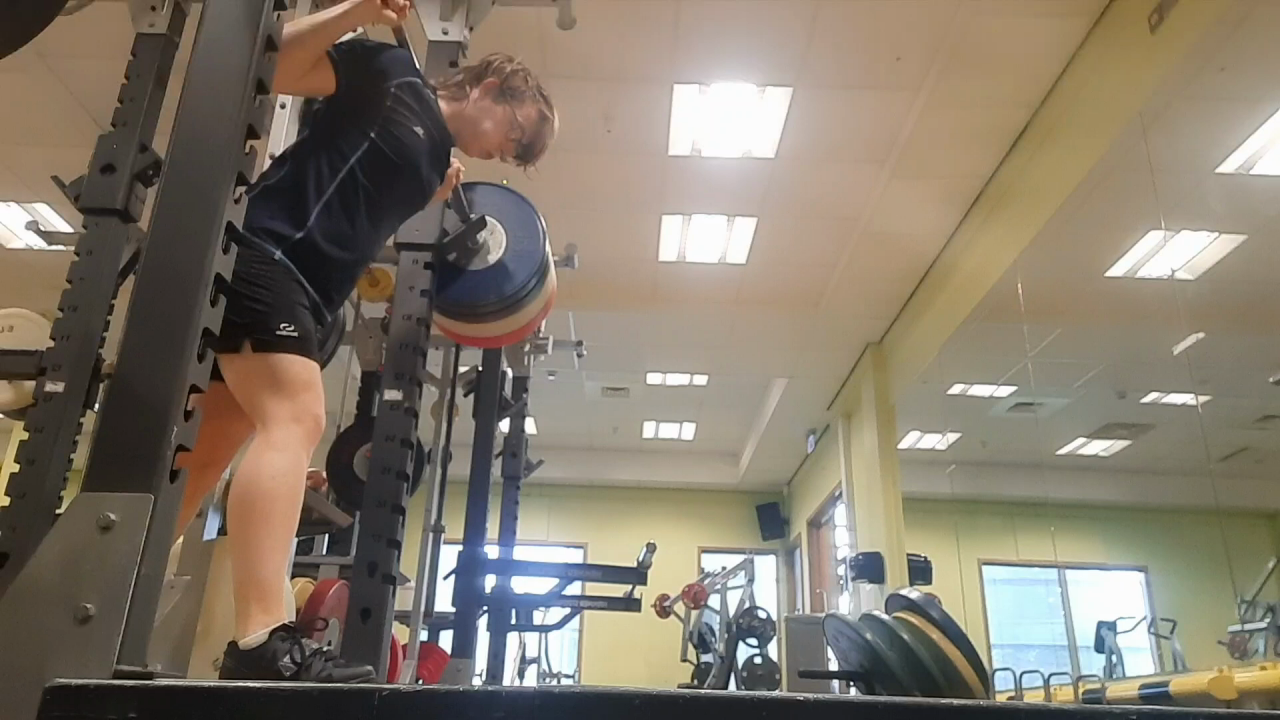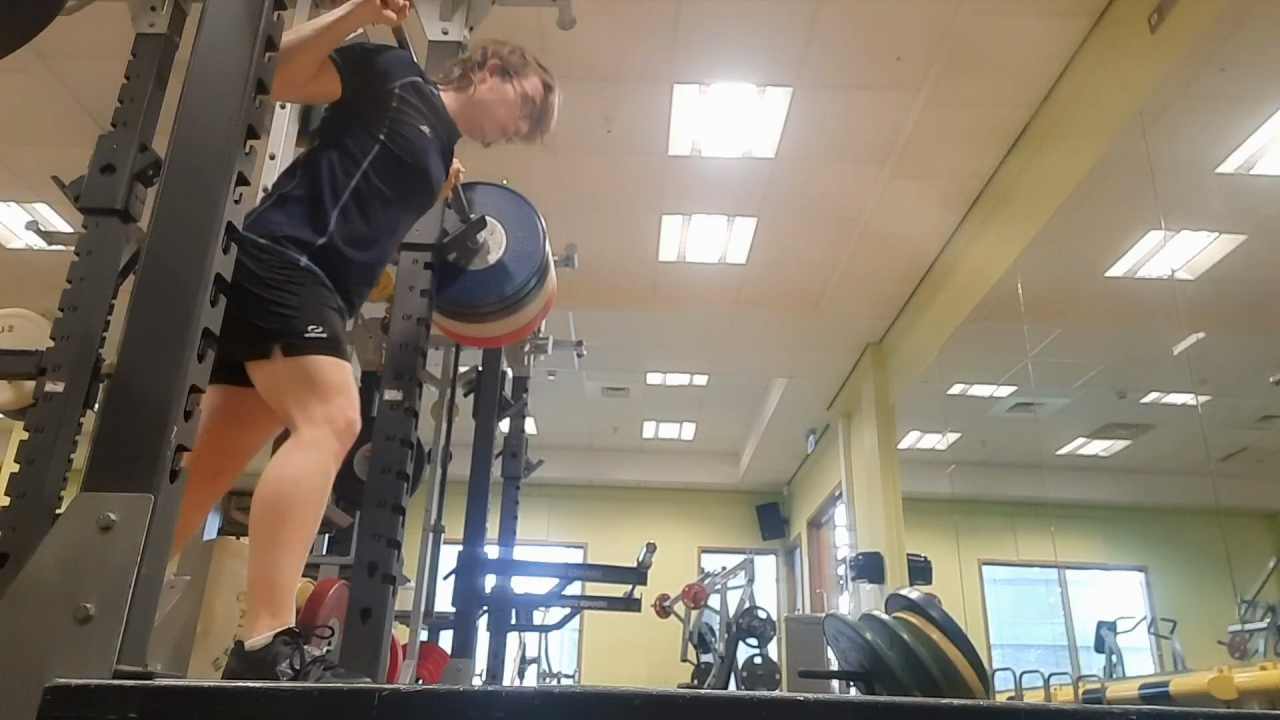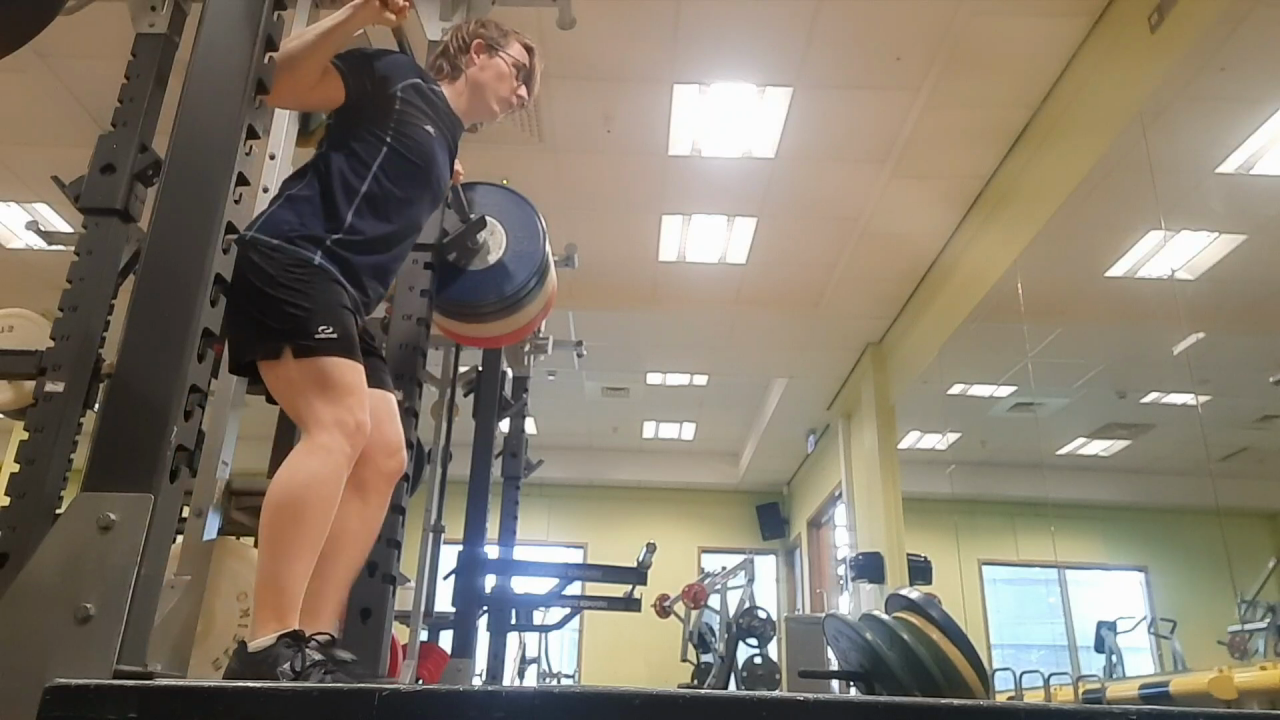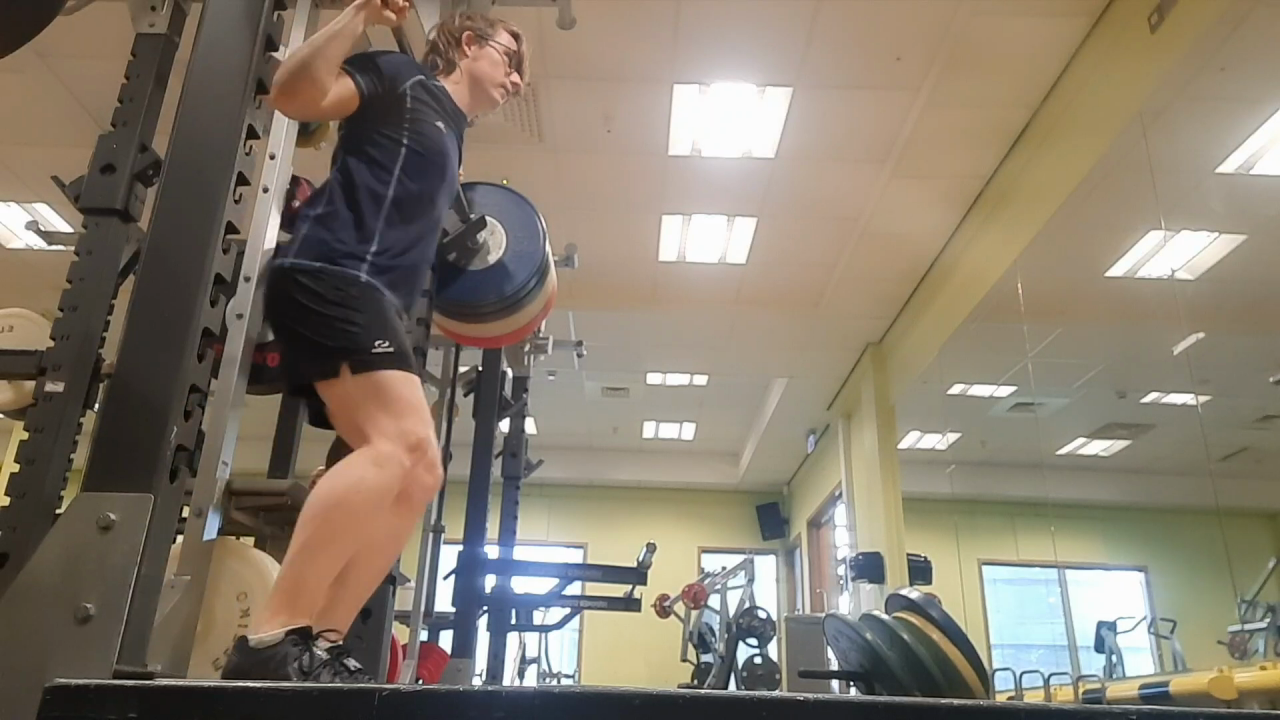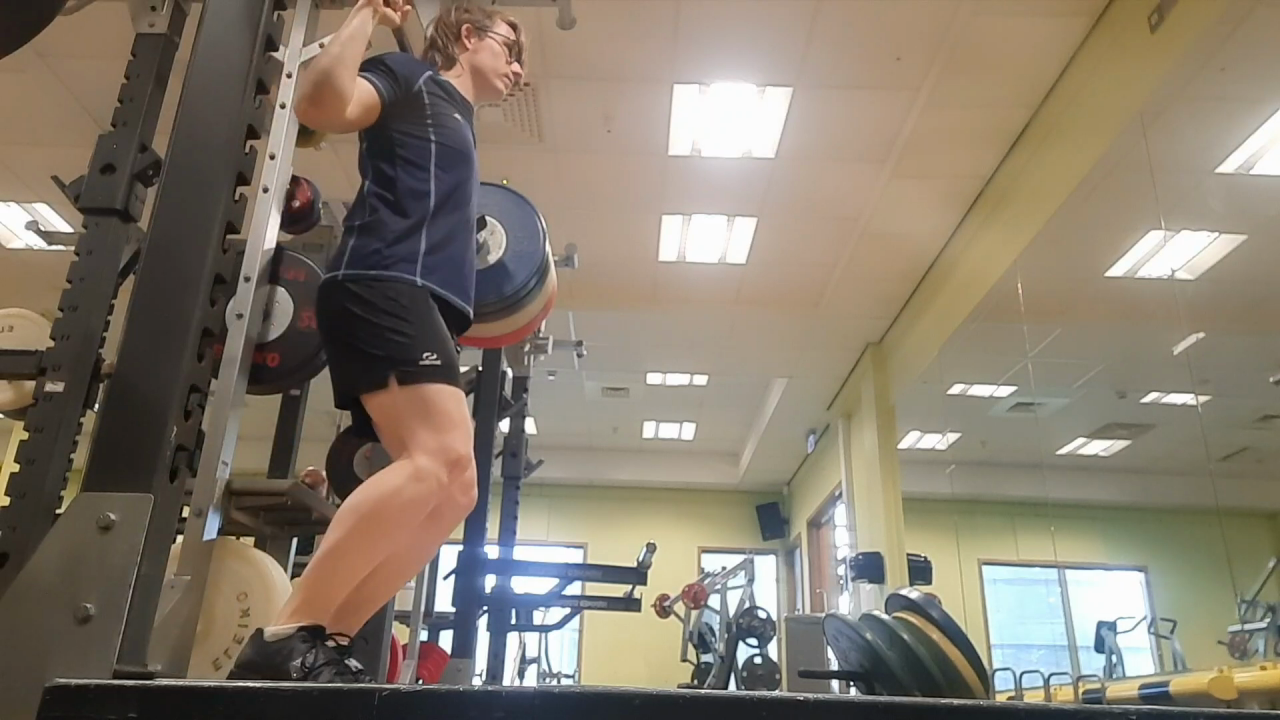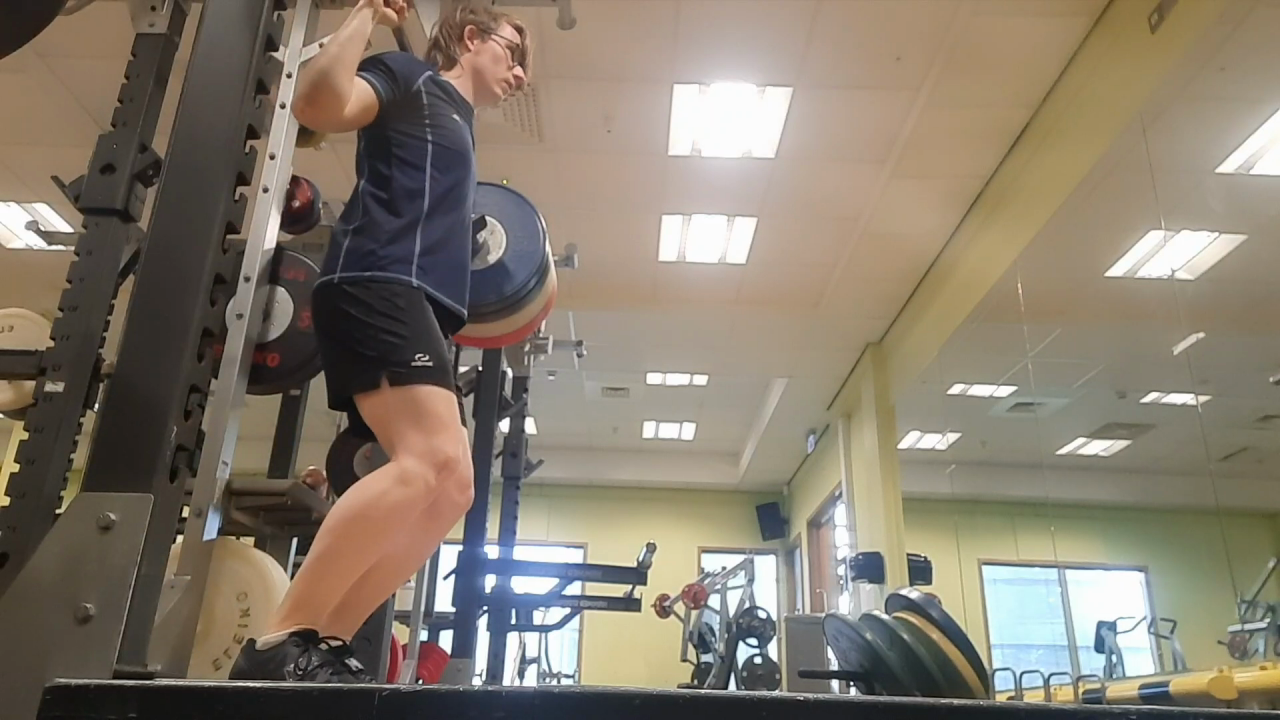
dt=0.4s
person 1, frame 1
left shoulder: (434, 161)
right shoulder: (390, 76)
right elbow: (272, 66)
left wrist: (434, 197)
left hip: (296, 286)
right hip: (258, 255)
left knee: (203, 455)
right knee: (294, 419)
right ankle: (262, 641)
person 1, frame 2
left shoulder: (440, 151)
right shoulder: (393, 76)
right elbow: (278, 75)
left wrist: (436, 196)
left hip: (312, 283)
right hip: (278, 260)
left knee: (212, 465)
right knee: (328, 421)
right ankle: (268, 646)
person 1, frame 3
left shoulder: (446, 144)
right shoulder: (397, 78)
right elbow: (281, 83)
left wrist: (441, 191)
left hip: (339, 291)
right hip: (292, 261)
left knee: (382, 457)
right knee: (340, 429)
left ankle: (312, 641)
right ankle: (269, 648)
person 1, frame 4
left shoulder: (447, 134)
right shoulder: (400, 80)
right elbow: (294, 91)
left wrist: (449, 200)
left hip: (366, 295)
right hip: (332, 279)
left knee: (418, 470)
right knee: (400, 445)
left ankle: (320, 645)
right ankle: (271, 641)
person 1, frame 5
left shoulder: (455, 124)
right shoulder: (413, 80)
right elbow: (320, 102)
left hip: (417, 303)
right hip: (384, 287)
left knee: (454, 487)
right knee: (436, 461)
left ankle: (323, 646)
right ankle: (285, 639)
person 1, frame 6
left shoulder: (454, 124)
right shoulder: (409, 79)
right elbow: (317, 102)
left hip: (412, 304)
right hip: (378, 288)
left knee: (451, 486)
right knee: (426, 462)
left ankle: (322, 646)
right ankle: (279, 644)
